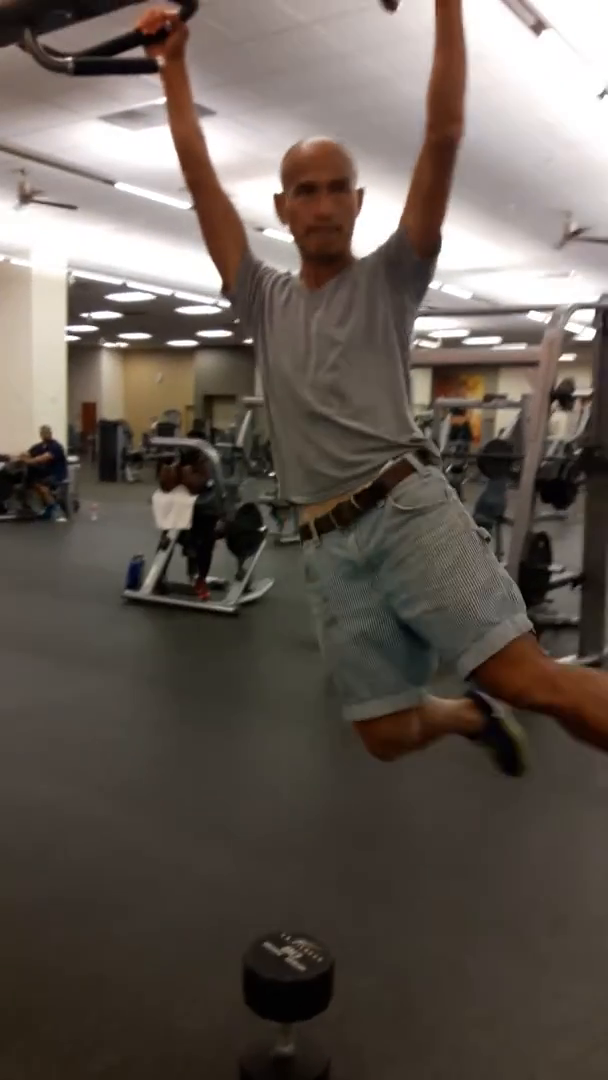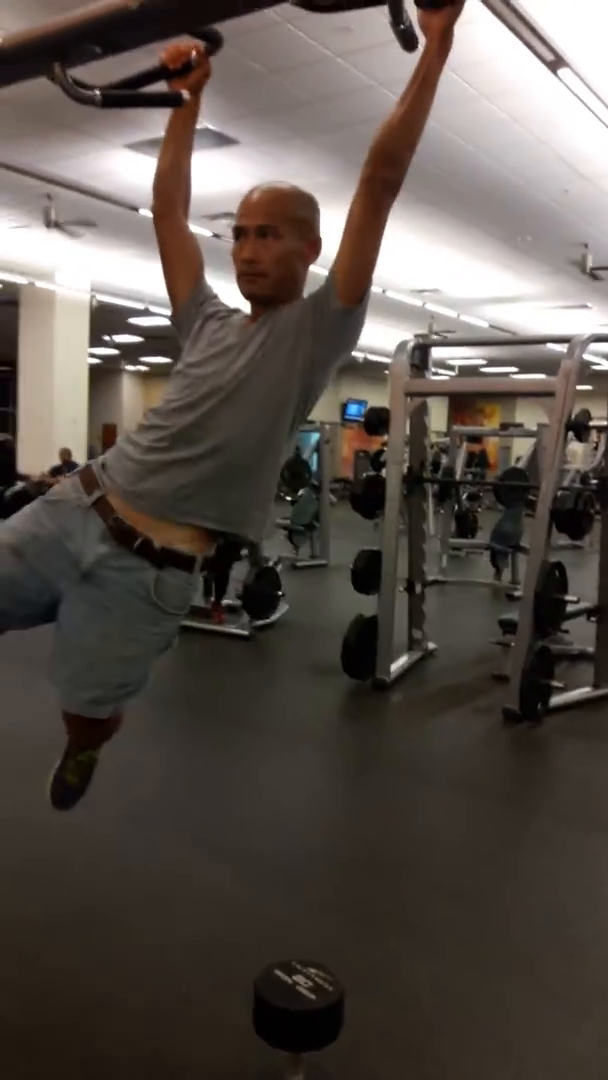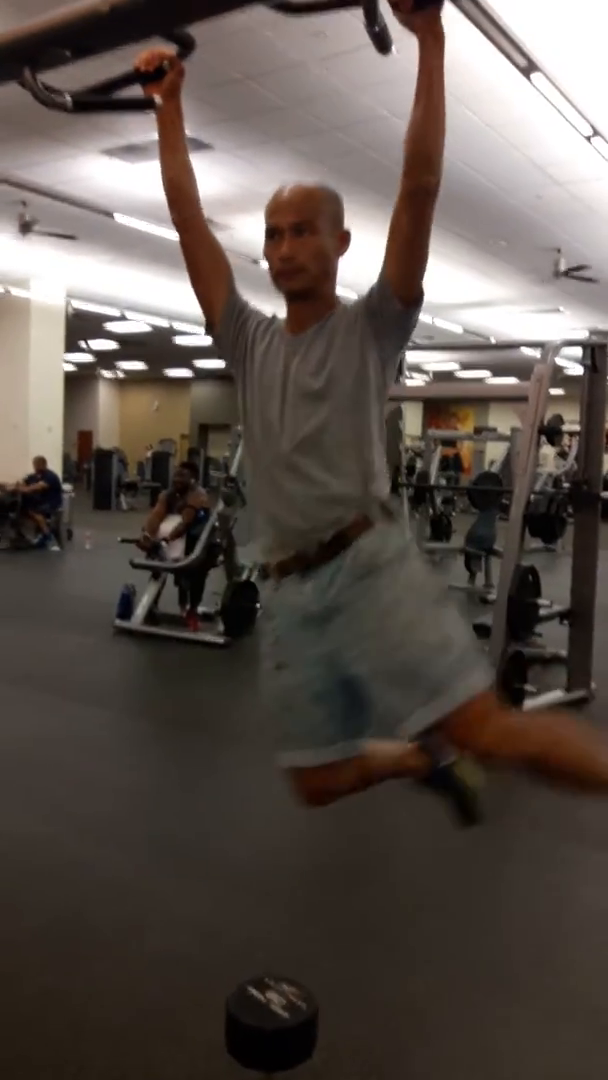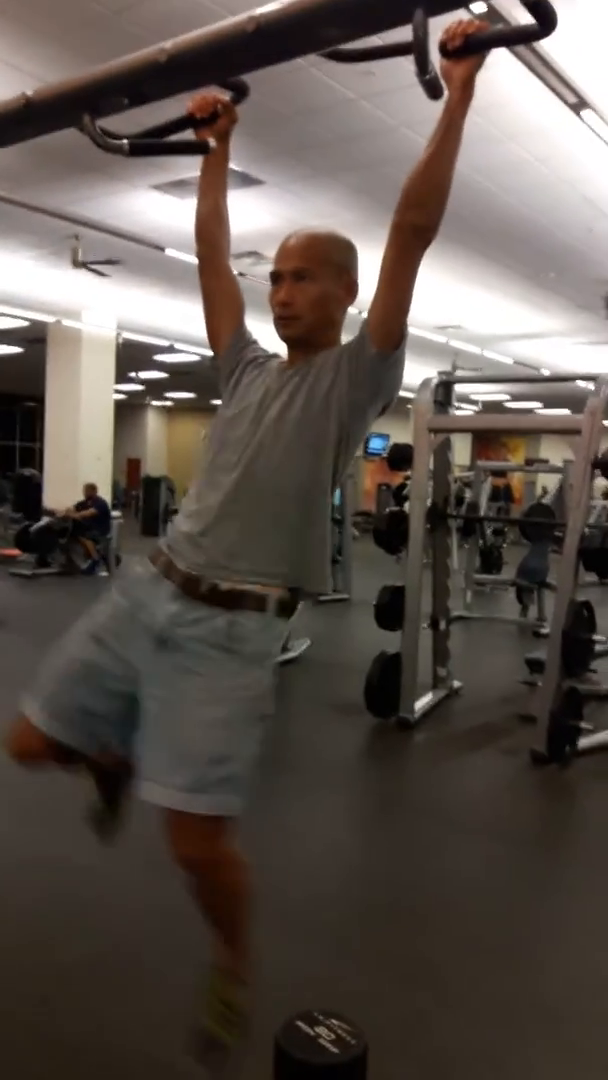
dt=1s
person 1, frame 1
left shoulder: (389, 278)
right shoulder: (263, 299)
left elbow: (444, 140)
right elbow: (201, 179)
right wrist: (173, 71)
left hip: (406, 508)
right hip: (332, 543)
left knee: (523, 672)
right knee: (387, 734)
right ankle: (475, 718)
person 1, frame 2
left shoulder: (322, 325)
right shoulder: (207, 323)
left elbow: (380, 182)
right elbow: (167, 211)
right wrist: (189, 100)
left hip: (146, 566)
right hip: (73, 513)
left knee: (88, 712)
left ankle: (82, 749)
person 1, frame 3
left shoulder: (372, 325)
right shoulder: (248, 339)
left elbow: (421, 184)
right elbow: (188, 220)
right wrist: (169, 107)
left hip: (368, 565)
right hip: (292, 587)
left knee: (488, 733)
right knee: (317, 780)
right ankle: (424, 753)
person 1, frame 4
left shoulder: (356, 371)
right shoulder: (251, 364)
left elbow: (411, 231)
right elbow: (211, 261)
left wrist: (458, 93)
right wrist: (216, 154)
left hip: (229, 629)
right hip: (149, 593)
left knee: (198, 835)
left ankle: (234, 966)
right ankle: (116, 760)
